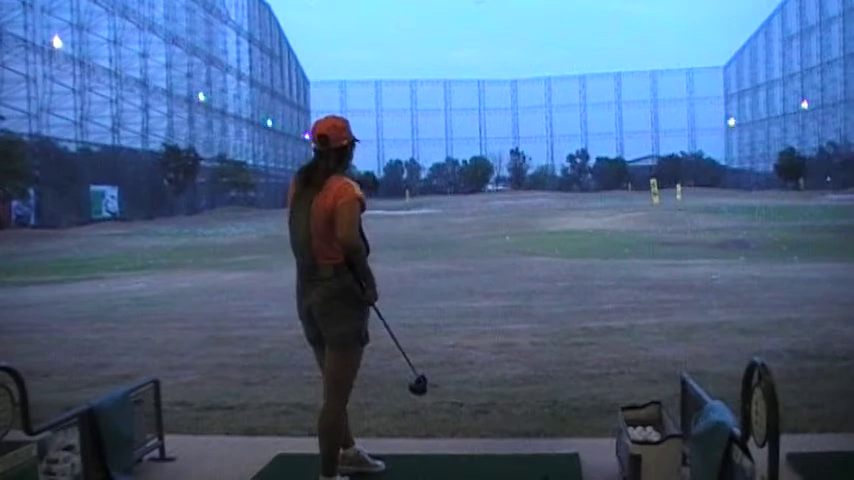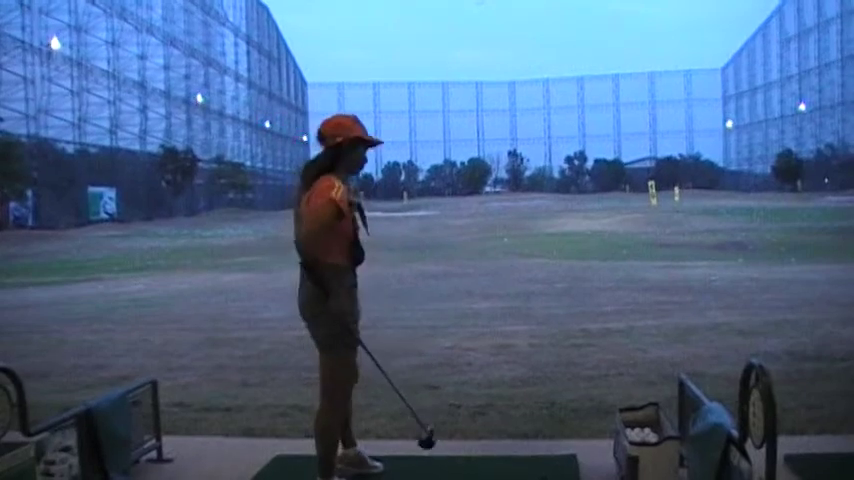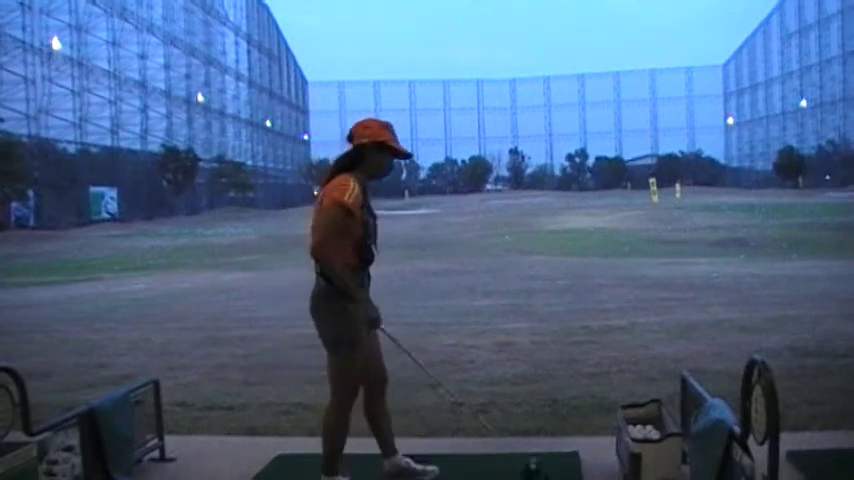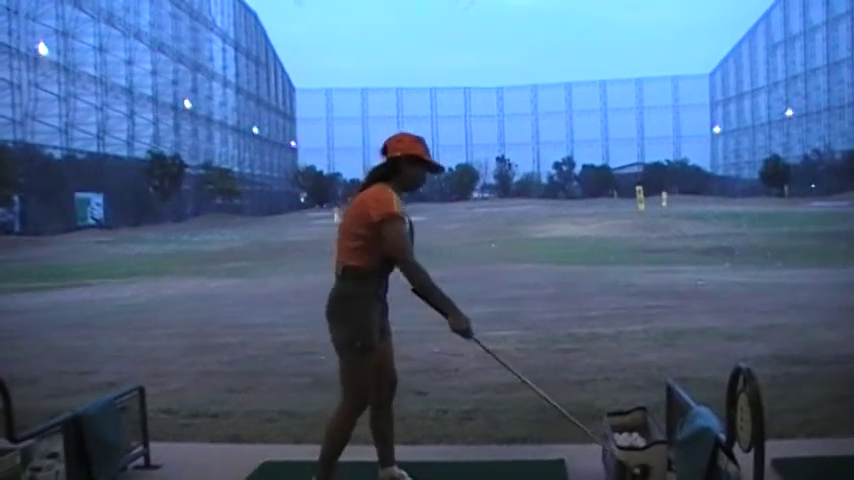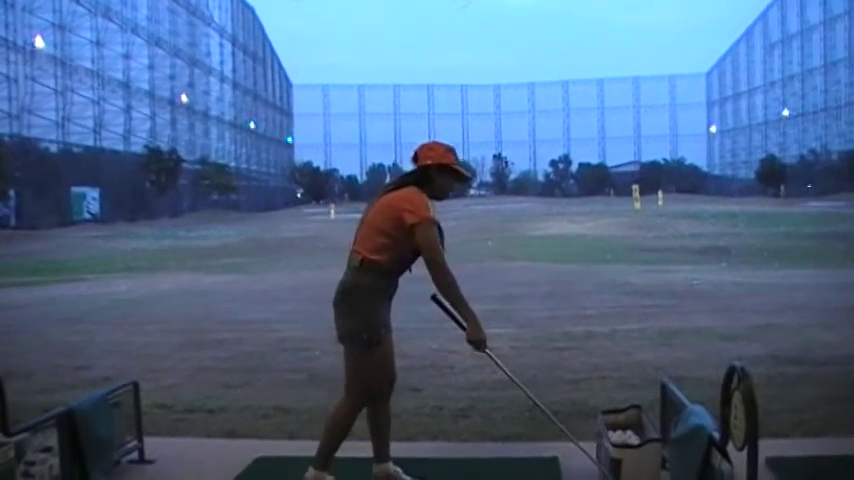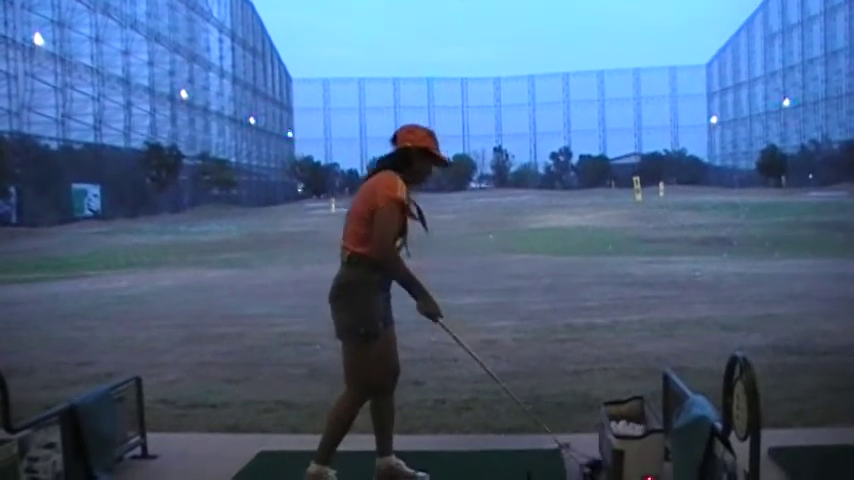
dt=0.4s
person 1, frame 1
left shoulder: (299, 186)
right shoulder: (345, 189)
right elbow: (348, 240)
right wrist: (368, 281)
left hip: (308, 292)
right hip: (339, 292)
left knee: (335, 385)
right knee: (337, 391)
person 1, frame 2
left shoulder: (323, 185)
right shoulder: (334, 189)
right elbow: (305, 242)
right wrist: (333, 293)
left hip: (331, 294)
right hip: (331, 297)
left knee: (344, 380)
right knee: (334, 393)
person 1, frame 3
left shoulder: (352, 189)
right shoulder: (346, 190)
right elbow: (321, 250)
right wrist: (359, 299)
left hip: (351, 298)
right hip: (339, 300)
left knee: (376, 382)
right knee: (344, 394)
person 1, frame 4
left shoulder: (377, 195)
right shoulder: (383, 198)
right elbow: (408, 264)
right wrist: (452, 311)
left hip: (368, 301)
right hip: (355, 303)
left knee: (385, 388)
right knee: (355, 400)
person 1, frame 5
left shoulder: (401, 197)
right shoulder: (416, 203)
right elbow: (438, 269)
right wrist: (471, 322)
left hip: (370, 296)
right hip: (363, 298)
left knee: (383, 384)
right knee: (359, 394)
person 1, frame 6
left shoulder: (386, 186)
right shoulder: (391, 185)
right elbow: (382, 251)
right wrist: (423, 296)
left hip: (372, 291)
right hip: (359, 291)
left knee: (387, 376)
right knee: (361, 387)
